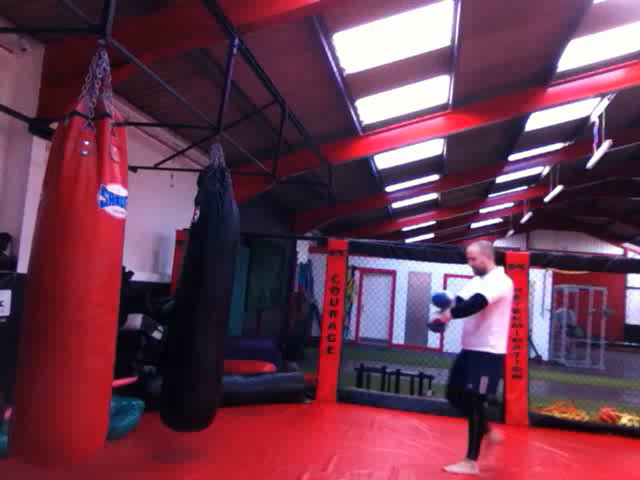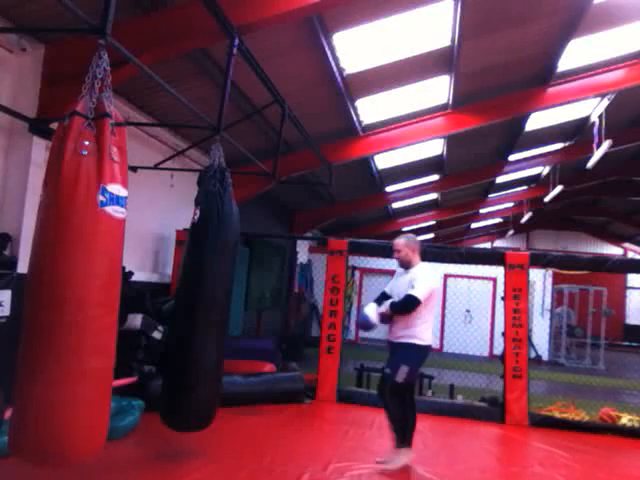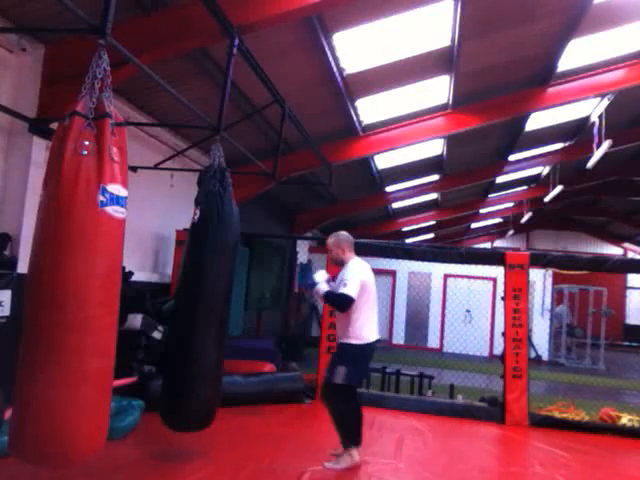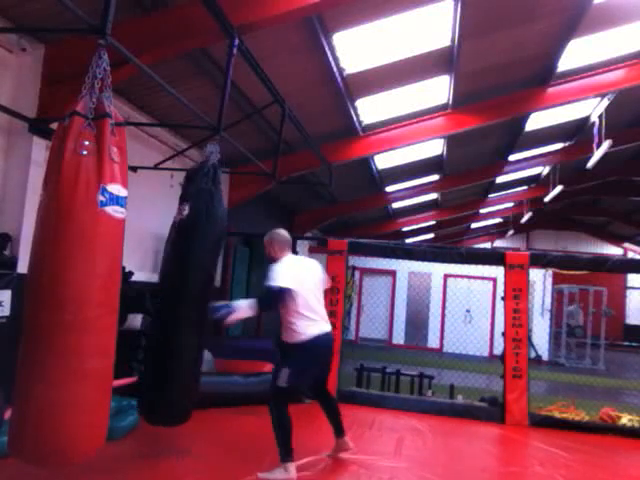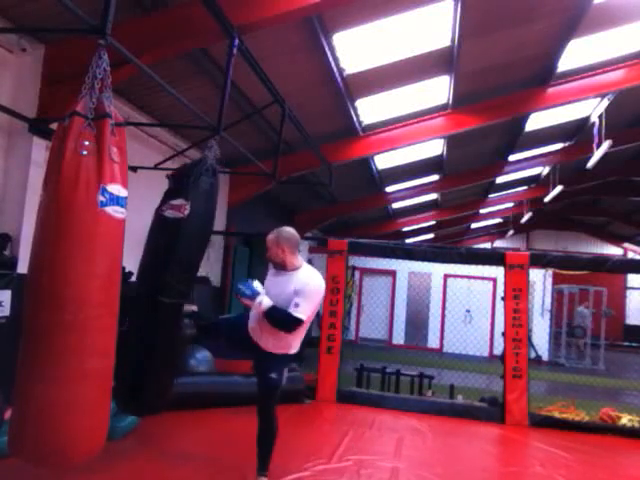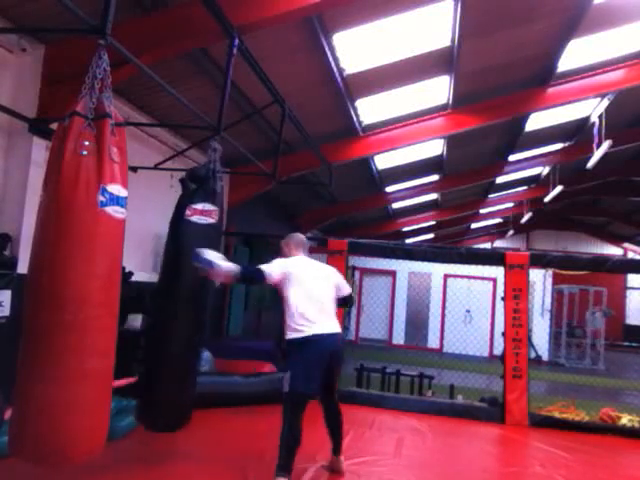
dt=0.7s
person 1, frame 1
left shoulder: (499, 281)
right shoulder: (477, 281)
left elbow: (474, 305)
right elbow: (461, 302)
left wrist: (447, 313)
right wrist: (446, 309)
left hip: (487, 353)
right hip: (469, 350)
left knee: (475, 402)
right knee: (454, 393)
left ankle: (471, 461)
right ankle: (486, 432)
person 1, frame 2
left shoulder: (425, 275)
right shoulder: (401, 274)
left elbow: (407, 305)
right elbow: (383, 299)
left wrist: (387, 308)
right wrist: (374, 310)
left hip: (414, 344)
right hip: (399, 342)
left knee: (387, 390)
right knee: (404, 395)
left ankle: (402, 448)
right ankle: (405, 449)
person 1, frame 3
left shoulder: (353, 271)
right shoulder: (359, 267)
left elbow: (343, 304)
left wrist: (321, 288)
right wrist: (329, 284)
left hip: (354, 343)
right hip: (364, 341)
left knee: (331, 393)
right knee: (348, 393)
left ankle: (351, 451)
right ankle: (353, 447)
person 1, frame 4
left shoulder: (282, 268)
right shoulder: (311, 264)
left elbow: (276, 297)
left wrist: (240, 308)
left hip: (304, 344)
right hip: (324, 338)
left knee: (278, 400)
right knee: (320, 390)
right ankle: (341, 439)
person 1, frame 5
left shoulder: (311, 283)
right shoulder: (275, 267)
left elbow: (290, 324)
left wrist: (260, 301)
right wrist: (254, 300)
left hip: (277, 352)
right hip: (249, 331)
left knee: (266, 409)
right knee: (210, 327)
person 1, frame 6
left shoulder: (287, 266)
right shoulder: (329, 271)
left elbow: (256, 275)
right elbow: (348, 300)
left wrist: (226, 269)
left hip: (310, 343)
right hip: (335, 339)
left knee: (293, 410)
right knee: (329, 401)
right ankle: (337, 459)
